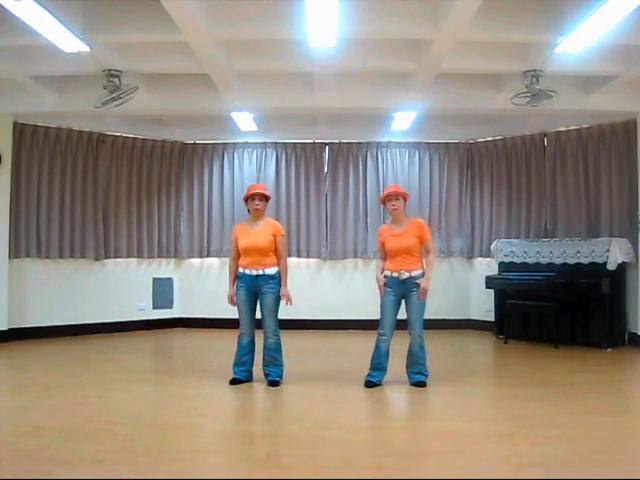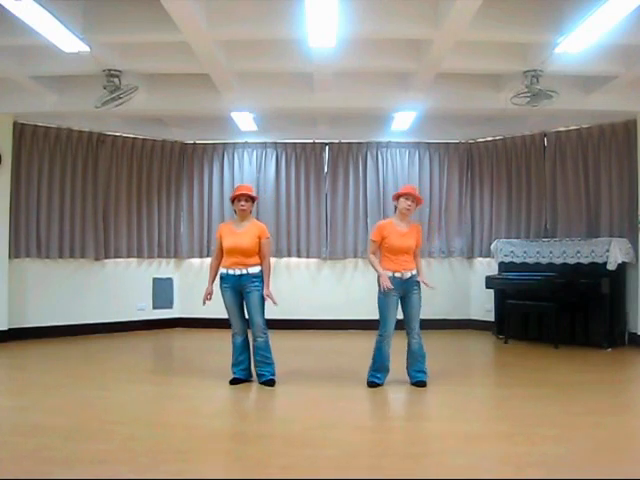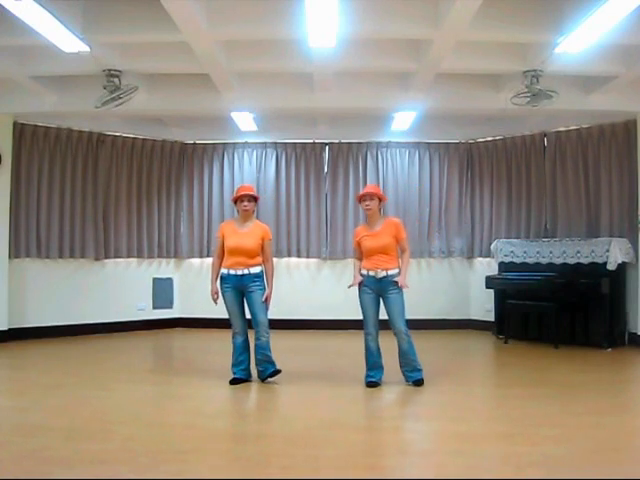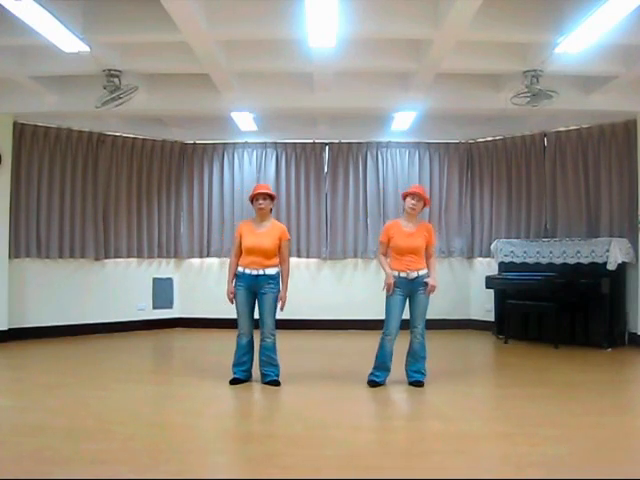
dt=1s
person 1, frame 1
left shoulder: (418, 225)
right shoulder: (383, 231)
left elbow: (430, 253)
left wrist: (427, 277)
right wrist: (379, 274)
left hip: (415, 281)
right hip: (391, 282)
left knee: (416, 331)
right knee: (384, 331)
left ankle: (417, 374)
right ankle: (376, 375)
person 1, frame 2
left shoulder: (416, 229)
right shoulder: (382, 226)
right elbow: (372, 254)
left wrist: (421, 275)
right wrist: (381, 273)
left hip: (411, 281)
right hip: (390, 282)
left knee: (414, 330)
right knee: (386, 331)
left ankle: (417, 374)
right ankle: (377, 375)
person 1, frame 3
left shoulder: (394, 224)
right shoulder: (359, 231)
left elbow: (405, 251)
left wrist: (403, 275)
right wrist: (356, 274)
left hip: (391, 280)
right hip: (368, 282)
left knee: (400, 328)
right knee: (370, 330)
left ankle: (413, 373)
right ankle: (373, 374)
person 1, frame 4
left shoulder: (427, 228)
right shoulder: (391, 227)
left elbow: (430, 256)
right elbow: (381, 254)
left wrist: (432, 276)
right wrist: (388, 272)
left hip: (420, 281)
right hip: (398, 282)
left knee: (418, 330)
right knee: (390, 330)
left ankle: (416, 374)
right ankle: (378, 374)
person 2, frame 1
left shoulder: (275, 227)
right shoulder: (238, 229)
left elbow: (282, 258)
right elbow: (234, 260)
left wrist: (284, 286)
right wrist: (231, 287)
left hip: (268, 279)
right hip: (244, 280)
left knee: (270, 330)
right knee: (245, 329)
left ankle: (273, 374)
right ankle: (242, 372)
person 2, frame 2
left shoulder: (260, 228)
right shoulder: (223, 228)
left elbow: (265, 260)
right elbow: (216, 258)
left wrist: (267, 286)
right wrist: (210, 284)
left hip: (252, 279)
right hip: (228, 280)
left knee: (259, 328)
right knee: (237, 329)
left ankle: (265, 373)
right ankle: (241, 372)
person 2, frame 3
left shoulder: (263, 229)
right shoulder: (224, 227)
left elbow: (268, 261)
right elbow: (217, 257)
left wrist: (269, 287)
right wrist: (213, 283)
left hip: (254, 279)
right hip: (229, 280)
left knee: (261, 325)
right knee: (238, 329)
left ankle: (266, 368)
right ankle: (241, 372)
person 2, frame 4
left shoulder: (280, 229)
right shoulder: (243, 227)
left elbow: (284, 262)
right elbow: (235, 257)
left wrist: (284, 289)
right wrist: (230, 283)
left hip: (269, 280)
right hip: (244, 279)
left knee: (268, 330)
right knee: (244, 329)
left ankle: (270, 374)
right ankle: (241, 372)
